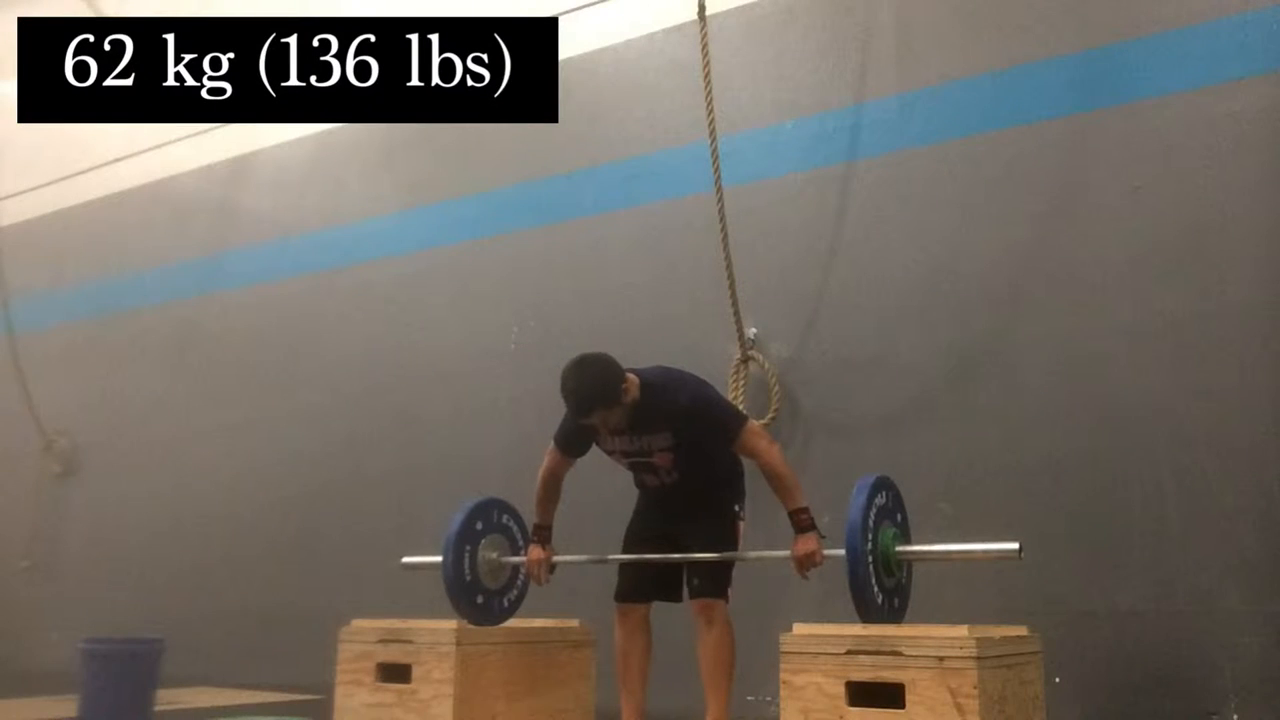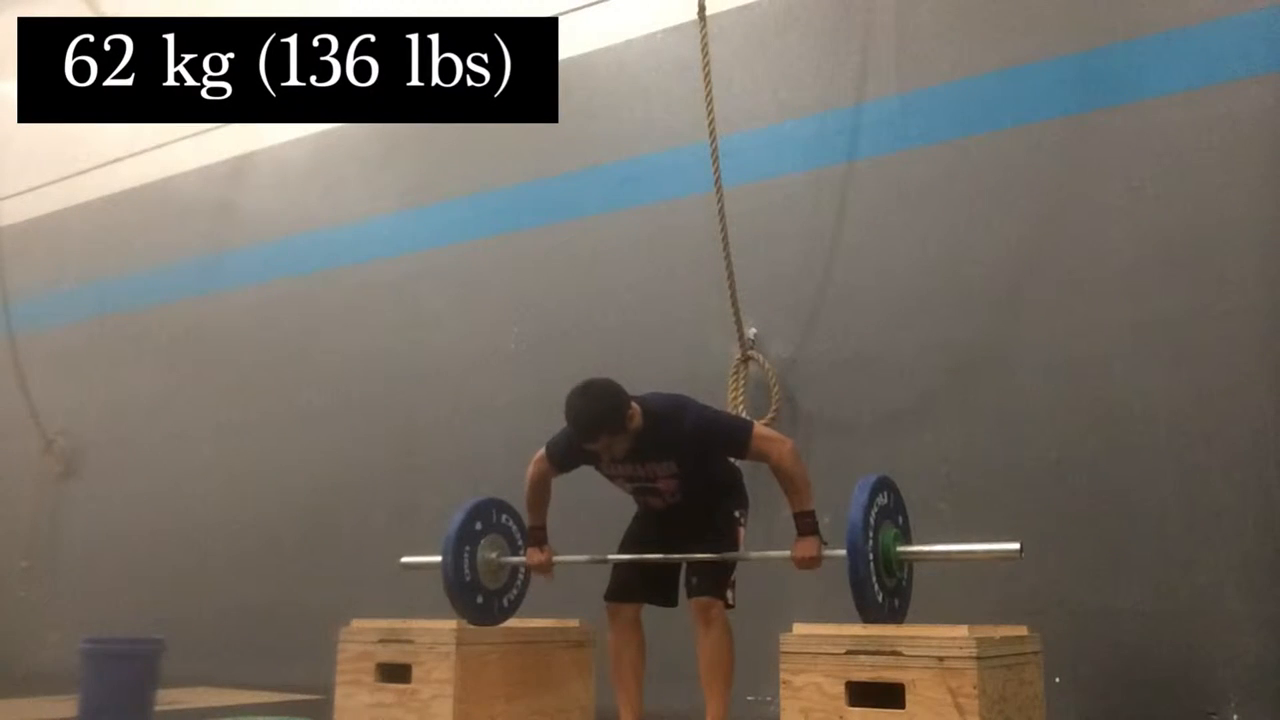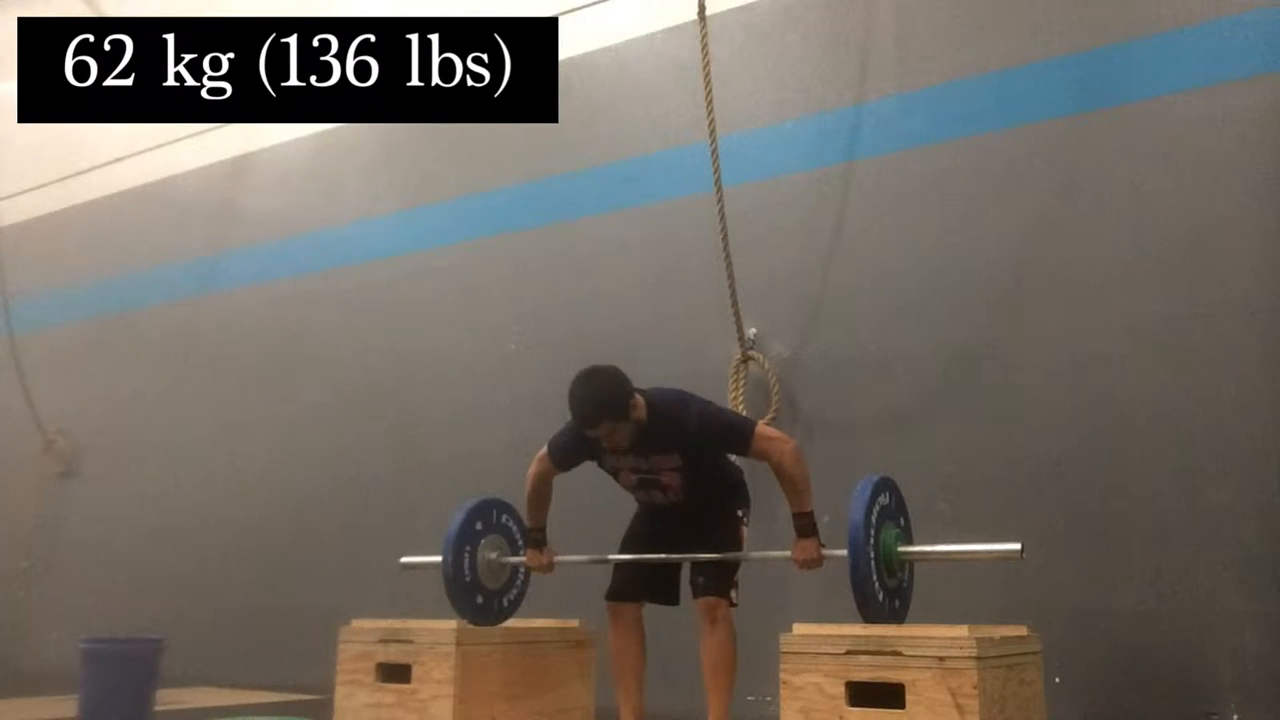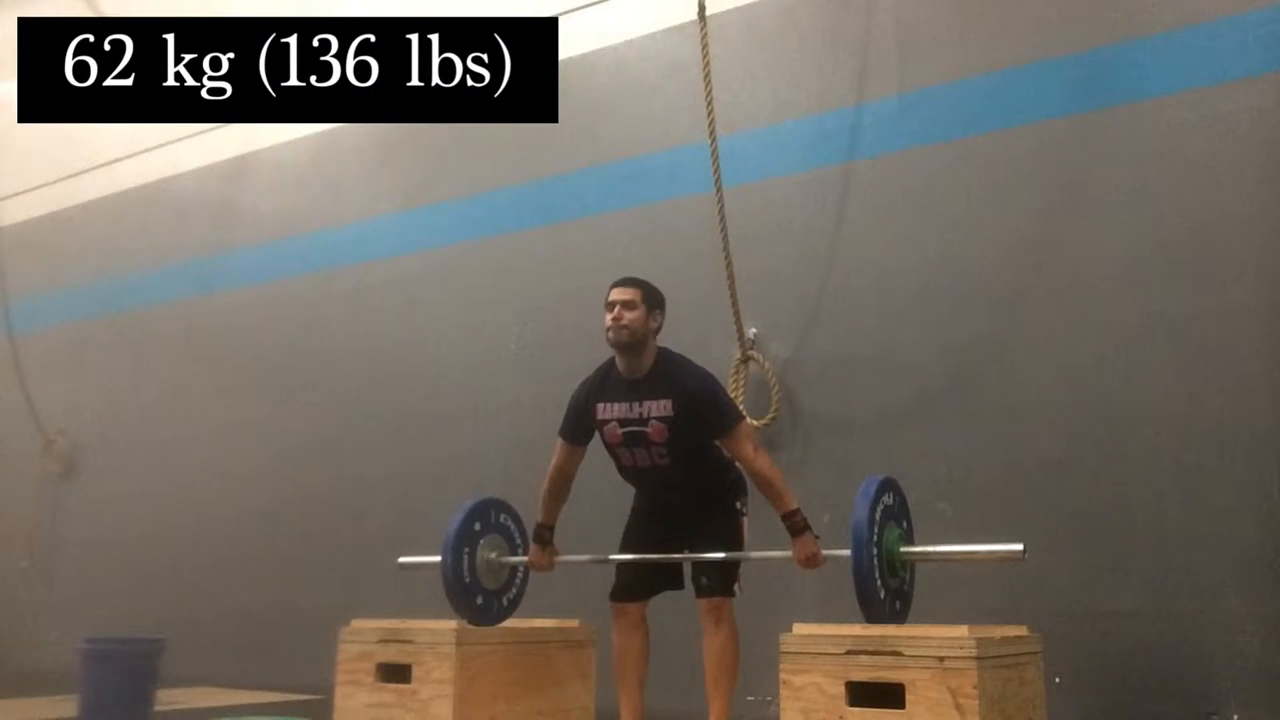
dt=1s
person 1, frame 1
left shoulder: (683, 396)
right shoulder: (585, 413)
left elbow: (764, 448)
right elbow: (553, 469)
left wrist: (804, 527)
right wrist: (541, 537)
left hip: (713, 500)
right hip: (656, 502)
left knee: (707, 605)
right knee: (629, 607)
person 1, frame 2
left shoulder: (685, 422)
right shoulder: (582, 437)
left elbow: (780, 449)
right elbow: (538, 469)
left wrist: (807, 531)
right wrist: (537, 540)
left hip: (714, 509)
right hip: (656, 513)
left knee: (707, 605)
right knee: (620, 607)
person 1, frame 3
left shoulder: (688, 417)
right shoulder: (586, 432)
left elbow: (783, 448)
right elbow: (540, 469)
left wrist: (805, 532)
right wrist: (536, 540)
left hip: (716, 510)
right hip: (656, 513)
left knee: (712, 605)
right knee: (621, 606)
person 1, frame 4
left shoulder: (689, 381)
right shoulder: (592, 392)
left elbow: (750, 453)
right elbow: (563, 467)
left wrist: (799, 529)
right wrist: (542, 536)
left hip: (712, 504)
right hip: (653, 505)
left knee: (714, 605)
right knee: (625, 607)
